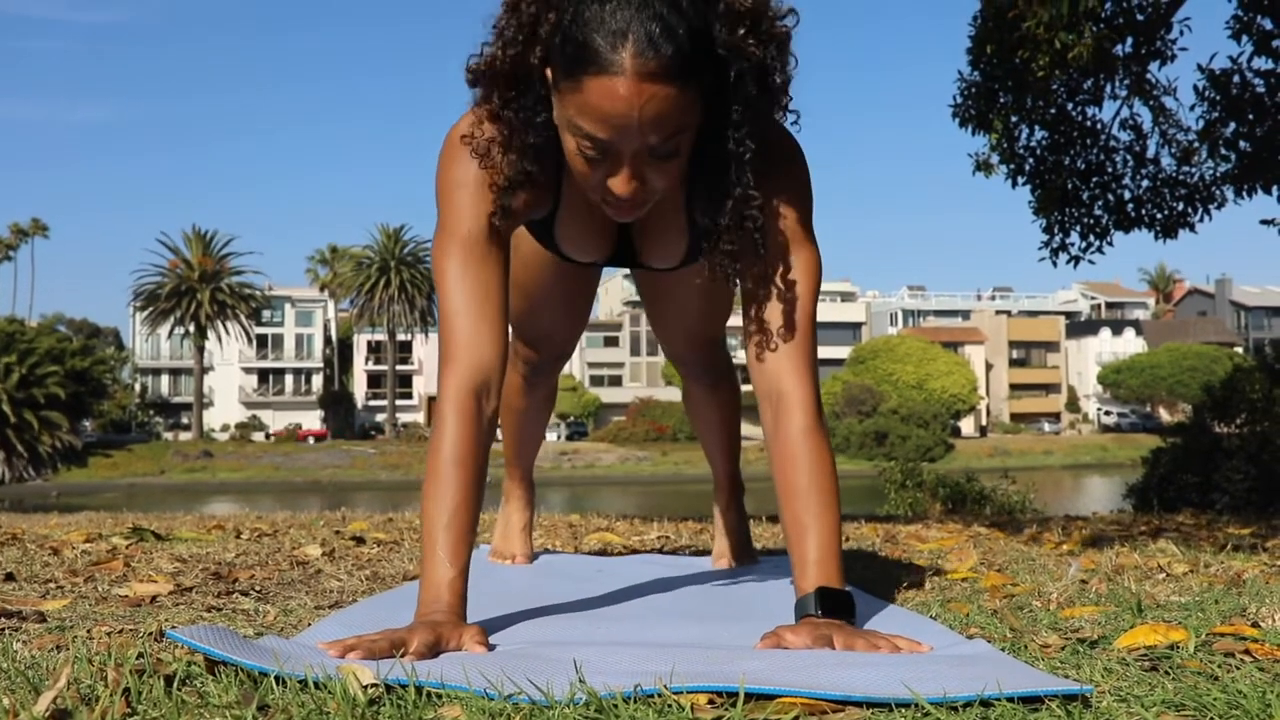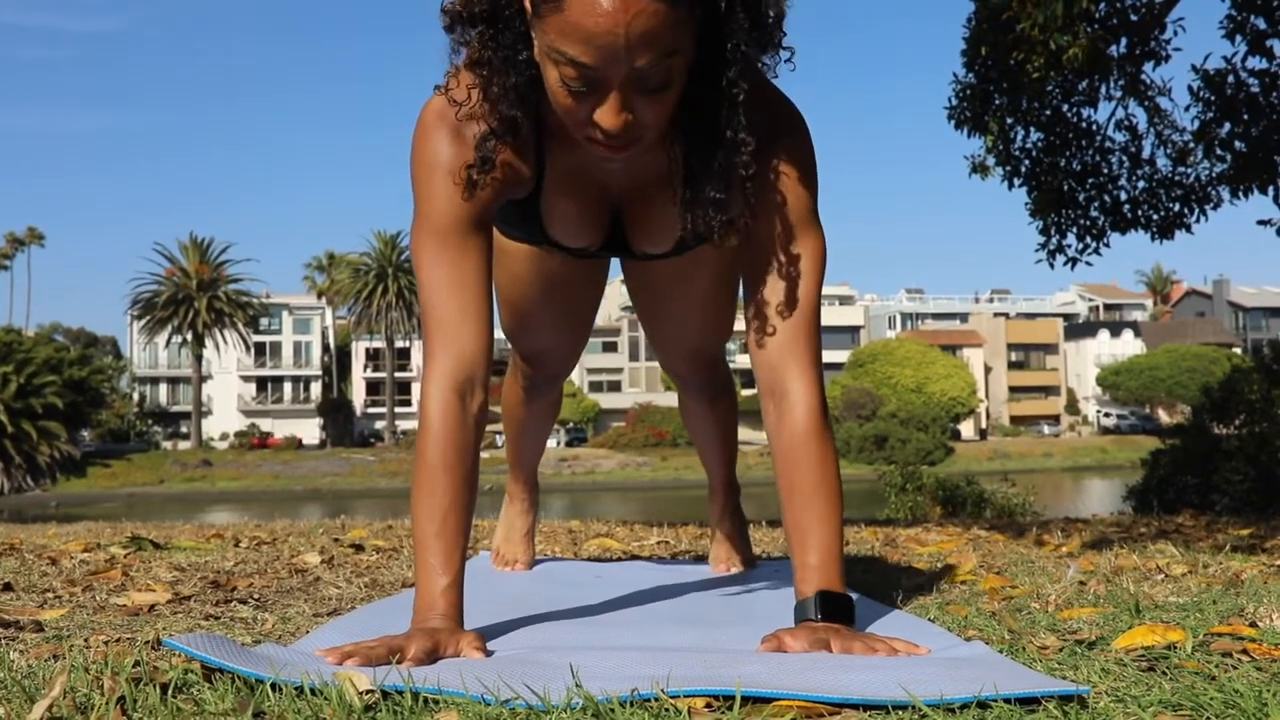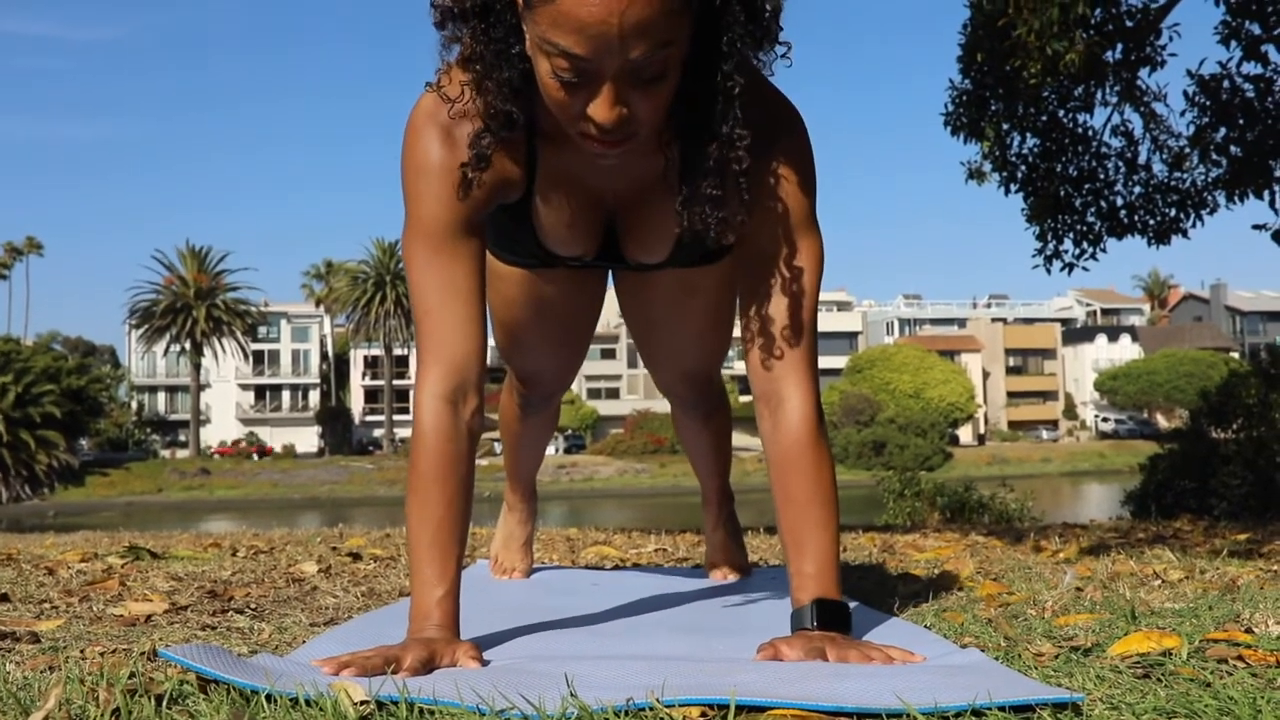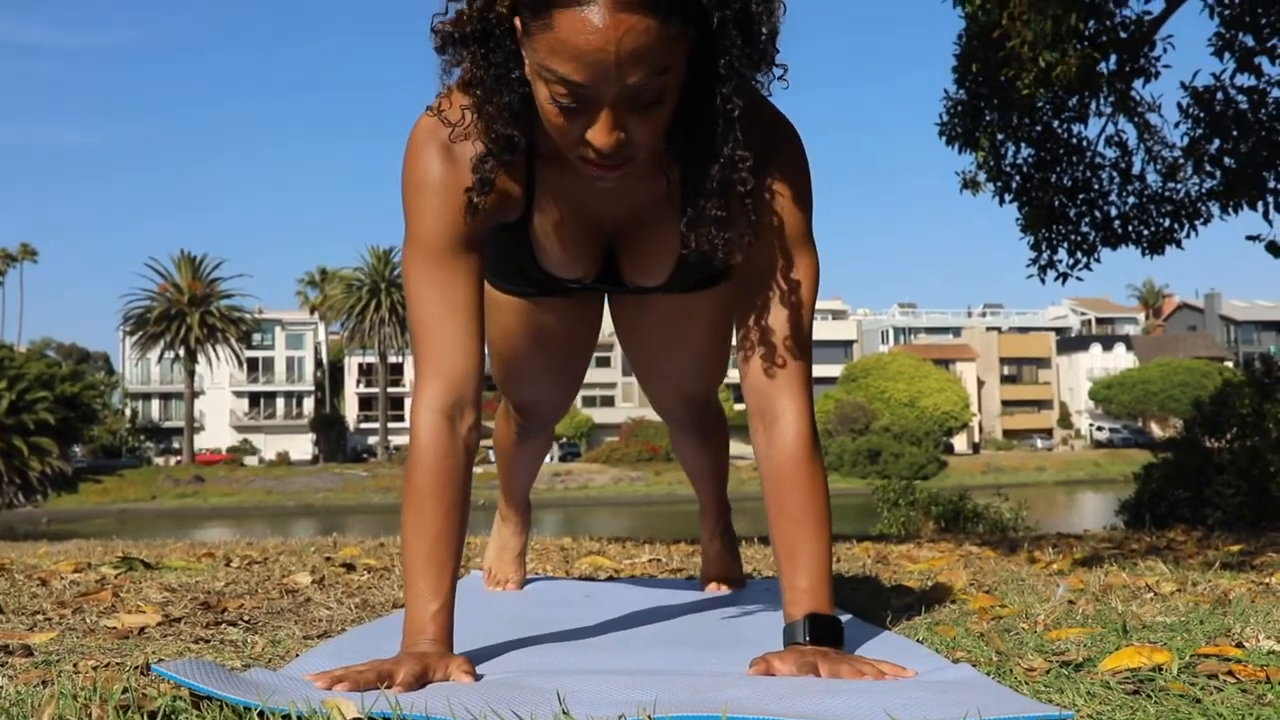
dt=0.5s
person 1, frame 1
left shoulder: (759, 160)
right shoulder: (490, 148)
left elbow: (788, 388)
right elbow: (469, 383)
left wrist: (823, 603)
right wrist: (440, 608)
left hip: (687, 235)
right hip: (552, 221)
right knee: (538, 353)
left ankle: (728, 500)
right ankle: (516, 494)
person 1, frame 2
left shoulder: (759, 128)
right shoulder: (465, 121)
left elbow: (790, 380)
right elbow: (454, 379)
left wrist: (823, 606)
right wrist: (436, 615)
left hip: (688, 223)
right hip: (541, 219)
right knee: (541, 363)
left ankle: (724, 504)
right ankle: (520, 496)
person 1, frame 3
left shoulder: (756, 129)
right shoulder: (456, 122)
left elbow: (786, 386)
right elbow: (448, 389)
left wrist: (820, 616)
right wrist: (432, 625)
left hip: (685, 236)
right hip: (536, 234)
right knee: (537, 380)
left ankle: (719, 513)
right ankle: (517, 506)
person 1, frame 4
left shoulder: (756, 148)
right shoulder: (457, 144)
left elbow: (781, 402)
right elbow: (445, 403)
left wrist: (810, 630)
right wrist: (425, 640)
left hip: (682, 266)
right hip: (534, 262)
right knee: (533, 408)
left ankle: (716, 527)
right ankle: (512, 516)
